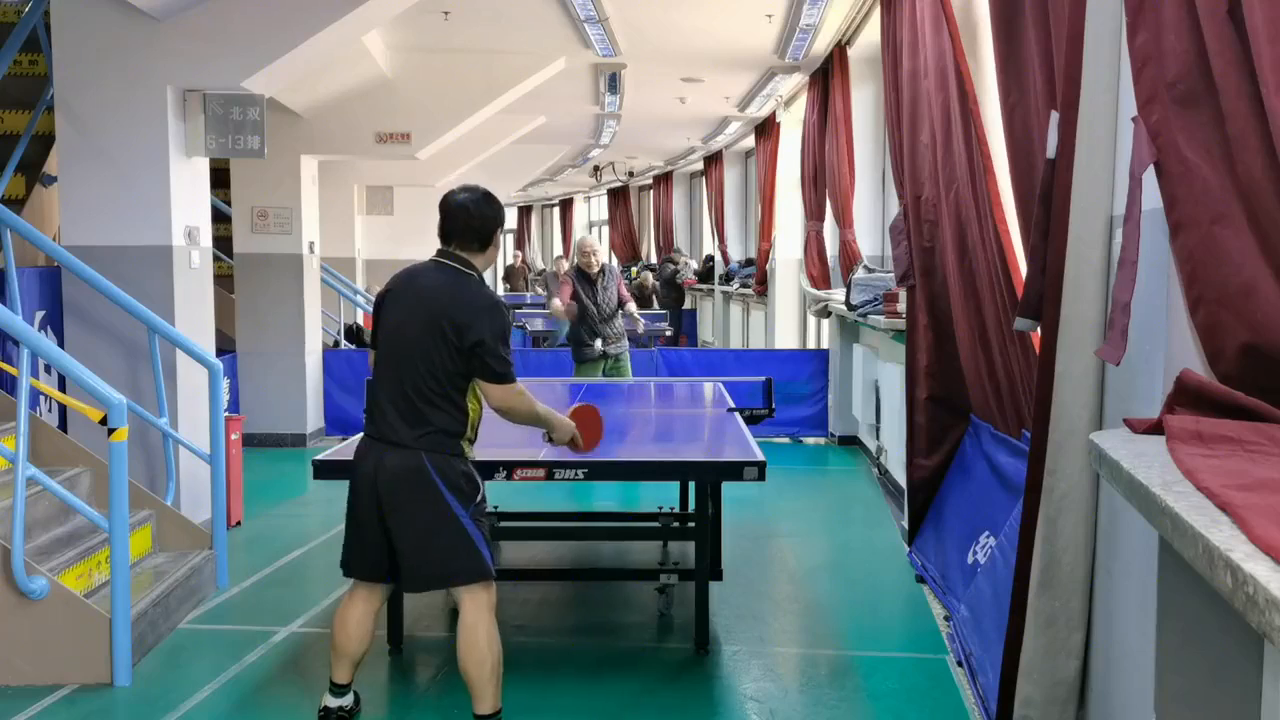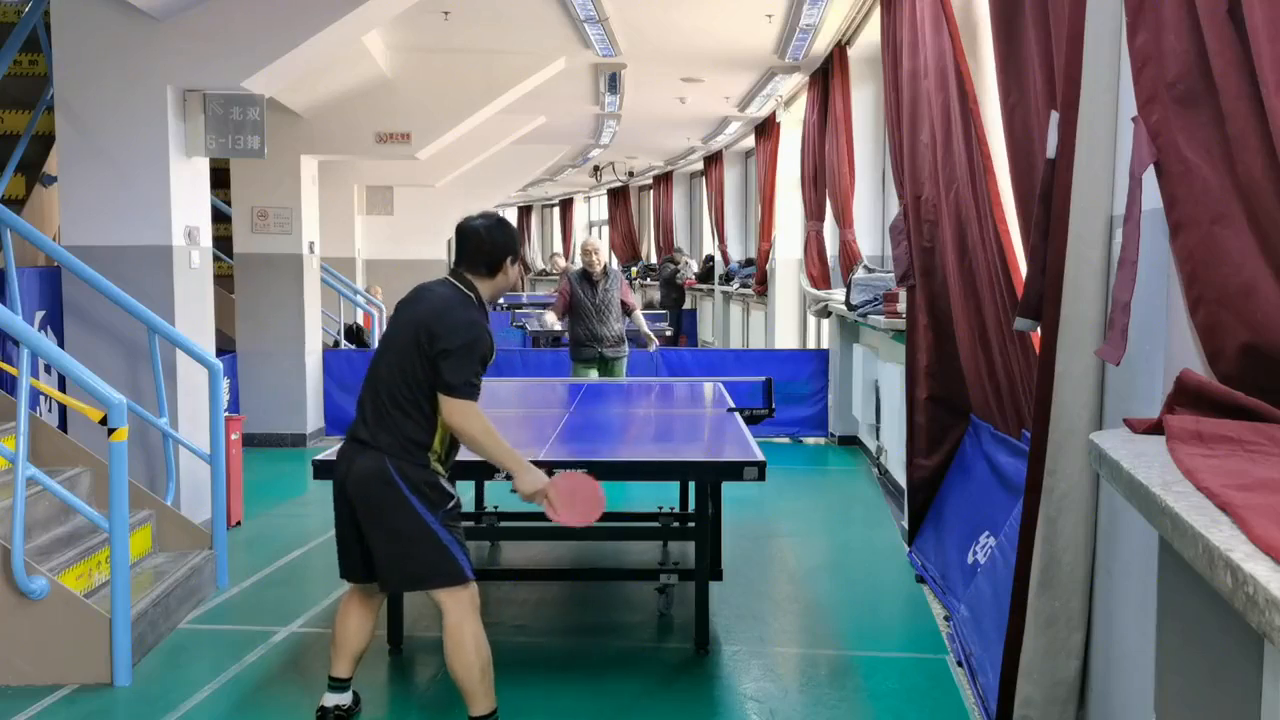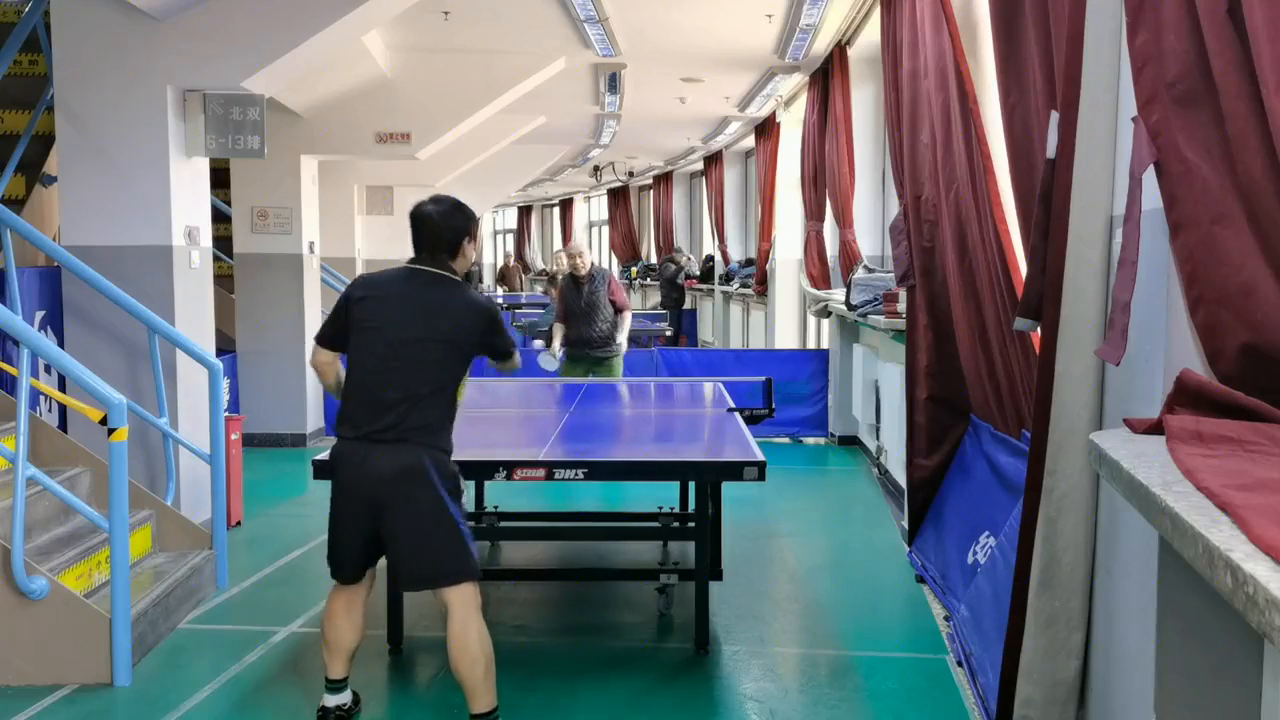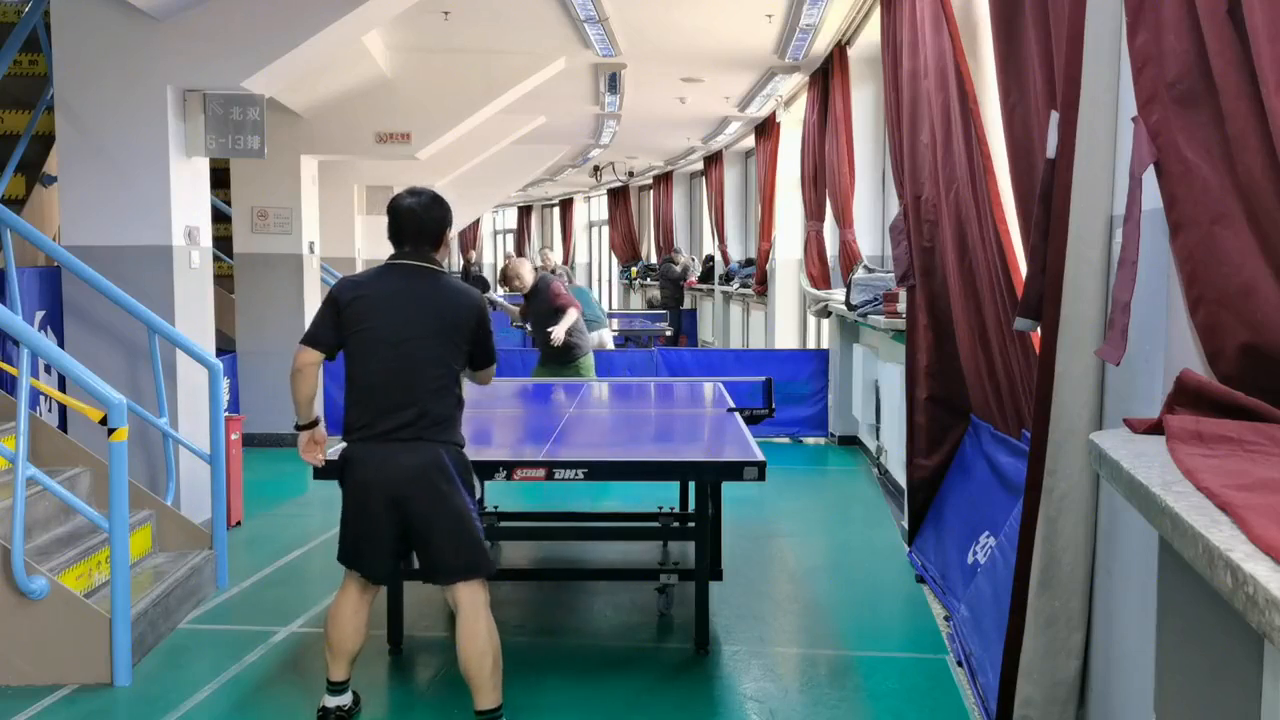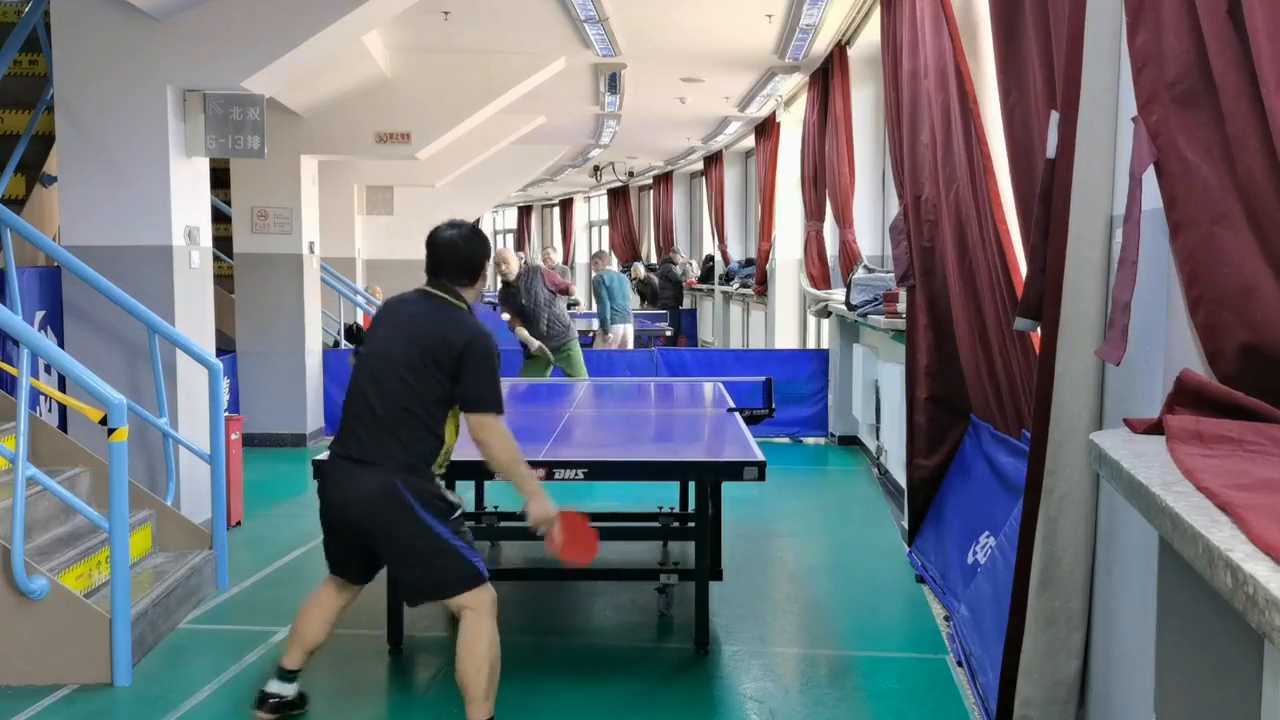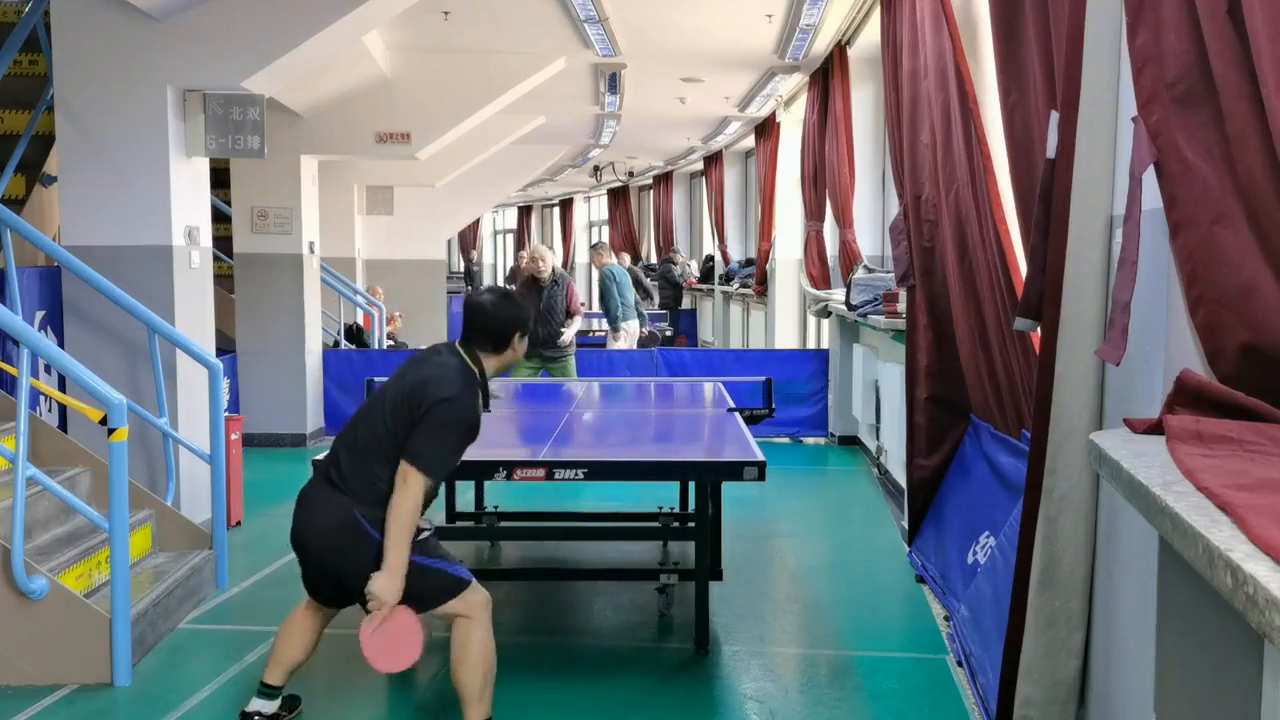
dt=0.4s
person 1, frame 1
left shoulder: (399, 284)
right shoulder: (482, 306)
right elbow: (502, 396)
right wrist: (554, 422)
left hip: (375, 457)
right hip: (431, 468)
left knee: (366, 586)
right knee: (476, 596)
person 1, frame 2
left shoulder: (422, 296)
right shoulder: (467, 325)
right elbow: (458, 414)
right wrist: (521, 469)
left hip: (356, 461)
right hip: (400, 473)
left knee: (367, 587)
right knee: (459, 600)
person 1, frame 3
left shoulder: (364, 289)
right shoulder: (477, 310)
left elbow: (322, 360)
right elbow: (507, 360)
right wrist: (498, 344)
left hip: (352, 460)
right hip: (418, 467)
left knee: (349, 582)
right knee: (461, 599)
person 1, frame 4
left shoulder: (350, 292)
right shoulder: (466, 302)
left elbow: (304, 363)
right elbow: (483, 375)
left wrist: (307, 424)
left hip: (366, 462)
right hip: (433, 465)
left knee: (360, 583)
right knee: (470, 595)
person 1, frame 5
left shoulder: (392, 311)
right shoulder: (472, 337)
right elbow: (488, 434)
right wrist: (536, 497)
left hip: (340, 479)
right hip: (396, 491)
left knee: (341, 583)
right knee: (477, 604)
person 1, frame 6
left shoulder: (436, 357)
right shoulder: (458, 402)
right elbow: (410, 484)
right wrist: (393, 571)
left hip: (315, 509)
right hip: (356, 523)
left knee: (319, 604)
right knee: (473, 610)
